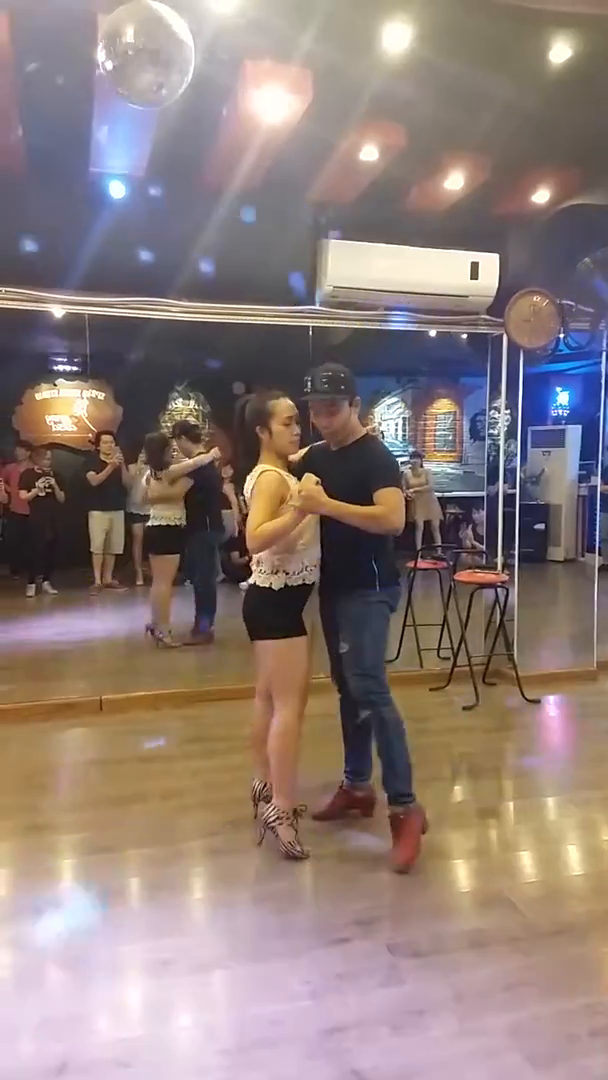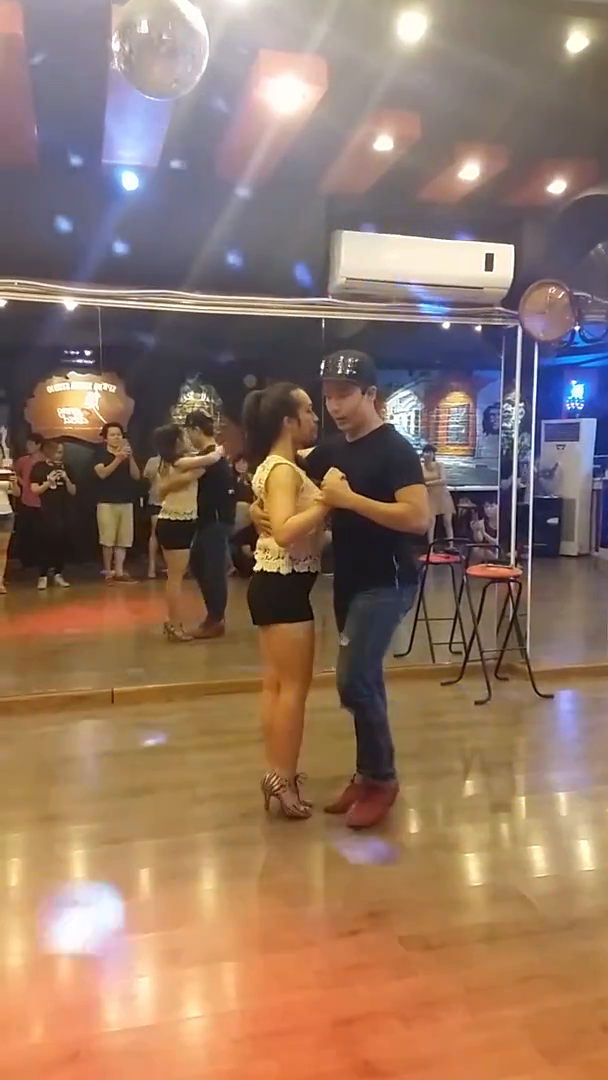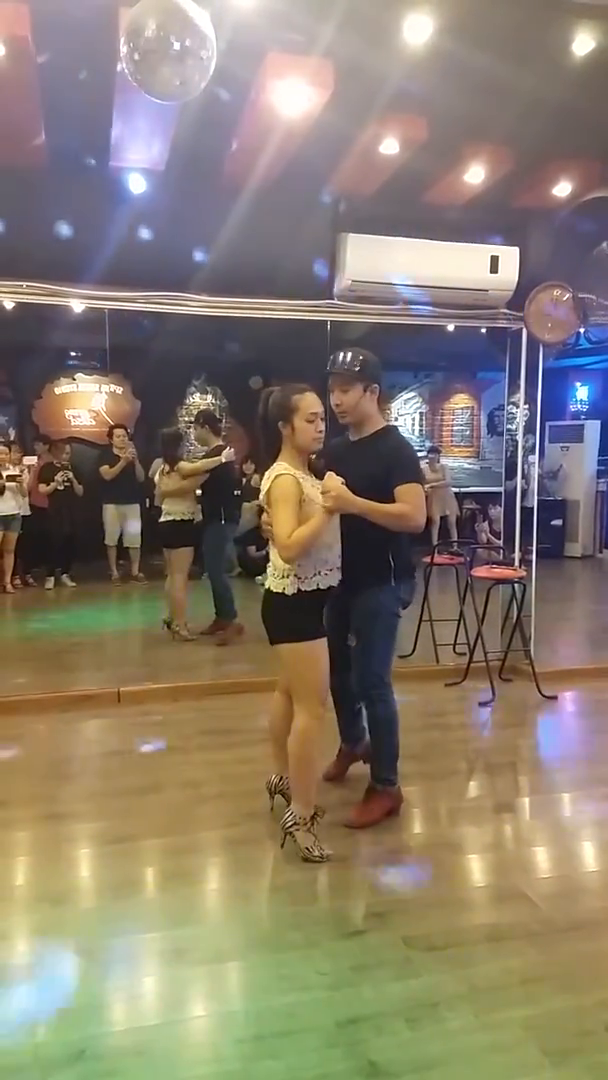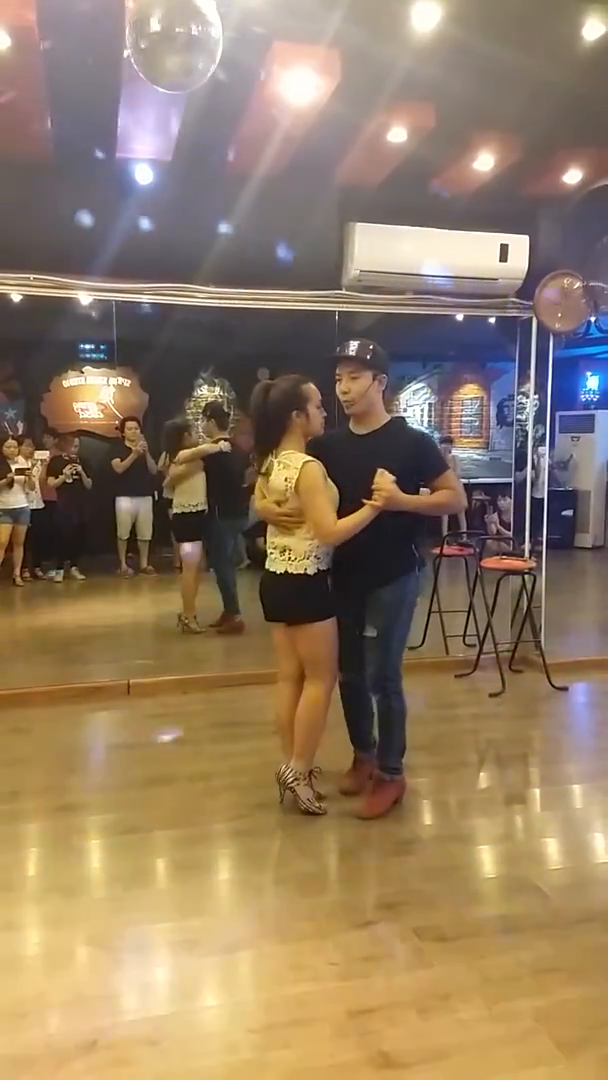
dt=0.7s
person 1, frame 1
left shoulder: (375, 457)
right shoulder: (315, 458)
left elbow: (393, 519)
left wrist: (326, 504)
left hip: (370, 588)
right hip: (334, 587)
left knee: (369, 691)
right knee: (346, 687)
left ankle: (405, 808)
right ankle: (357, 784)
person 1, frame 2
left shoulder: (395, 450)
right shoulder: (330, 450)
left elbow: (418, 518)
left wrist: (351, 499)
right wrist: (260, 508)
left hip: (385, 584)
right hip: (349, 580)
left knee: (355, 681)
right knee: (361, 681)
left ankle: (383, 781)
right ankle: (365, 776)
person 1, frame 3
left shoulder: (395, 450)
right shoulder: (335, 451)
left elbow: (415, 518)
left wrist: (353, 503)
left hip: (382, 581)
right hip: (344, 577)
left knee: (371, 680)
right knee: (336, 667)
left ankle: (386, 786)
right ankle: (353, 742)
person 1, frame 4
left shoulder: (411, 442)
right shoulder: (327, 445)
left elbow: (455, 498)
left wrist: (402, 501)
right wrist: (266, 505)
left hip: (393, 577)
right hip: (344, 575)
left knee: (382, 675)
right knee: (349, 672)
left ankle: (391, 774)
right ankle: (363, 755)
person 2, frame 1
left shoulder: (280, 473)
right shoulder: (269, 478)
right elbow: (254, 540)
right wrist: (300, 510)
left hip: (274, 597)
right hip: (276, 599)
left knee: (268, 695)
right knee: (290, 703)
left ankle: (264, 786)
right ankle: (280, 810)
person 2, frame 2
left shoulder: (279, 466)
right shoulder: (282, 470)
right elbow: (284, 532)
right wrist: (326, 502)
left hip: (271, 582)
right hip: (283, 584)
left knee: (275, 683)
right knee: (295, 684)
left ankle: (275, 775)
right ankle: (283, 779)
person 2, frame 3
left shoulder: (304, 471)
right shoulder: (284, 480)
right elbow: (288, 548)
right wrist: (328, 510)
left hip: (300, 598)
right hip: (294, 601)
left knee: (288, 692)
right knee: (311, 707)
left ankle: (281, 776)
right ankle: (300, 815)
person 2, frame 4
left shoulder: (272, 463)
right shoulder: (309, 468)
left elbow: (261, 506)
right elbow: (330, 533)
right wrist: (375, 505)
left hip: (275, 579)
right hip: (304, 582)
left knee: (290, 678)
right knee: (320, 679)
left ankle: (291, 767)
right ankle: (299, 772)
